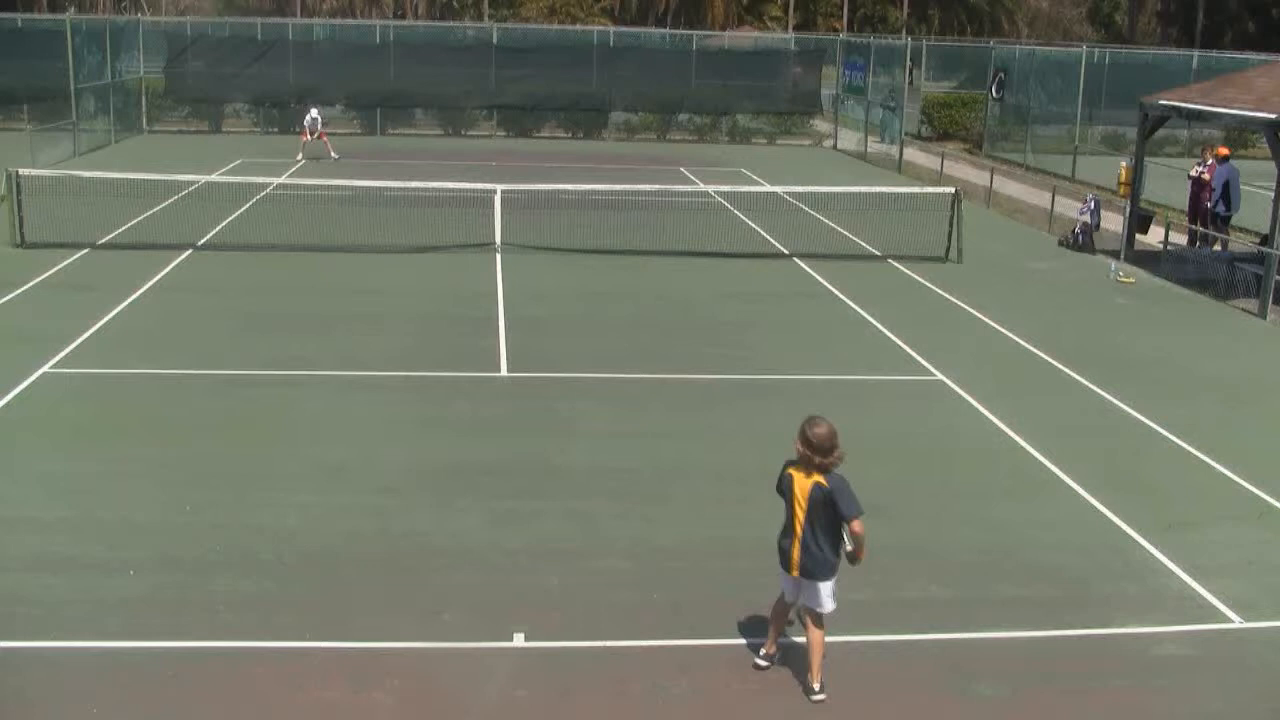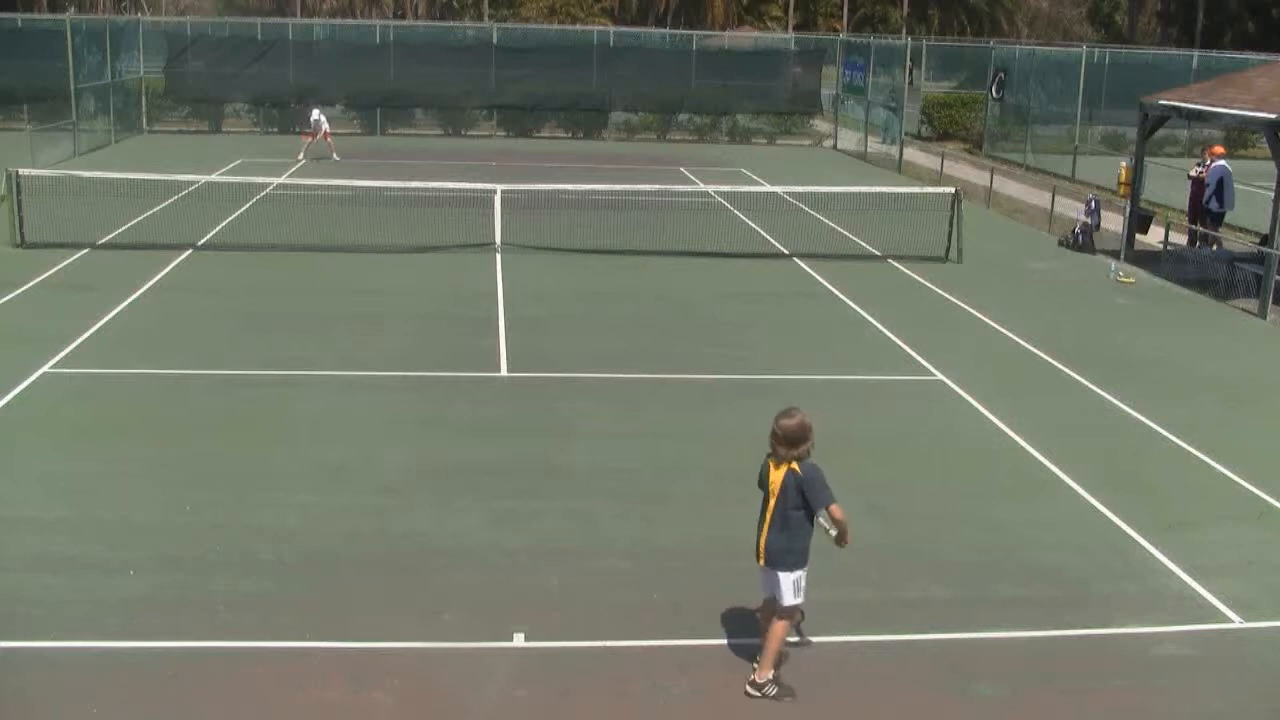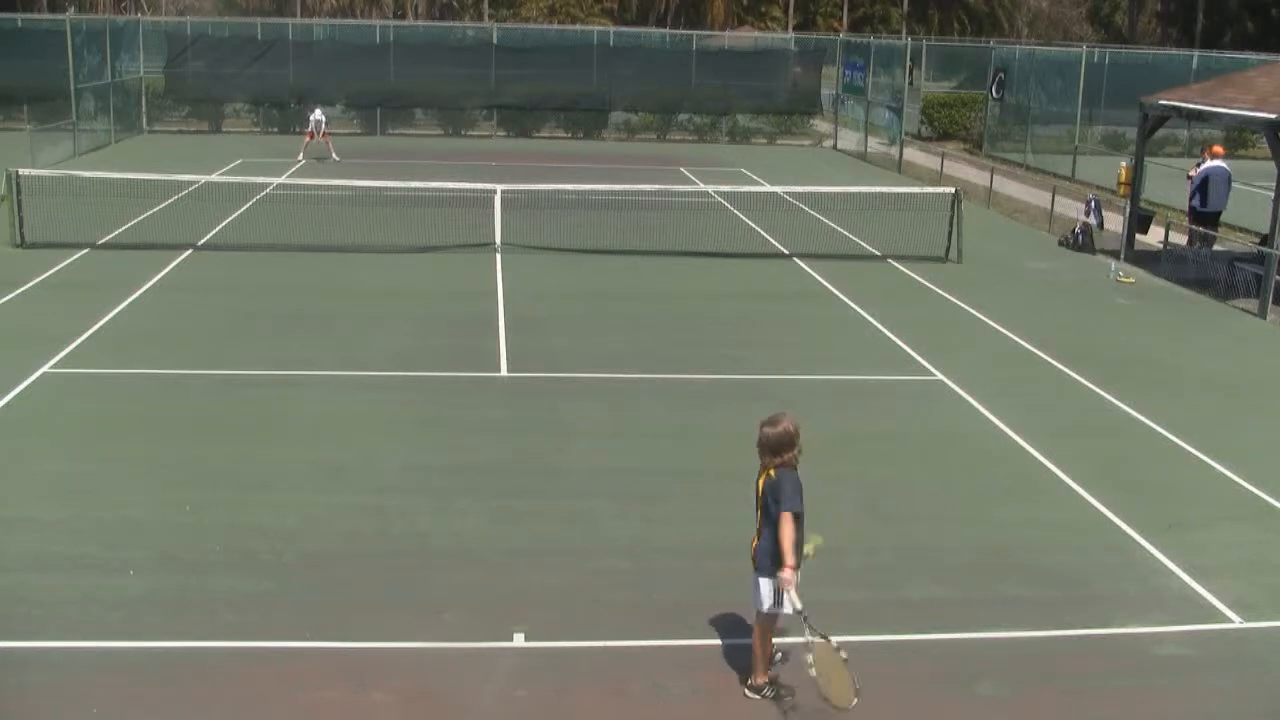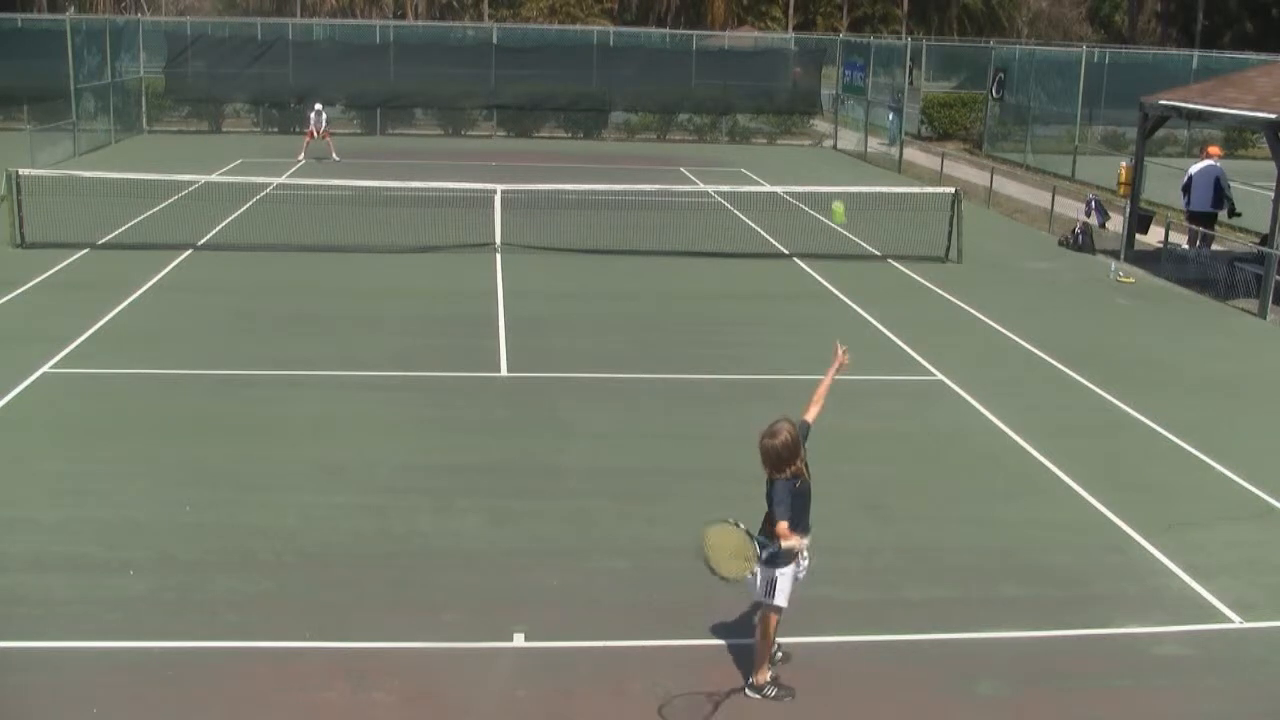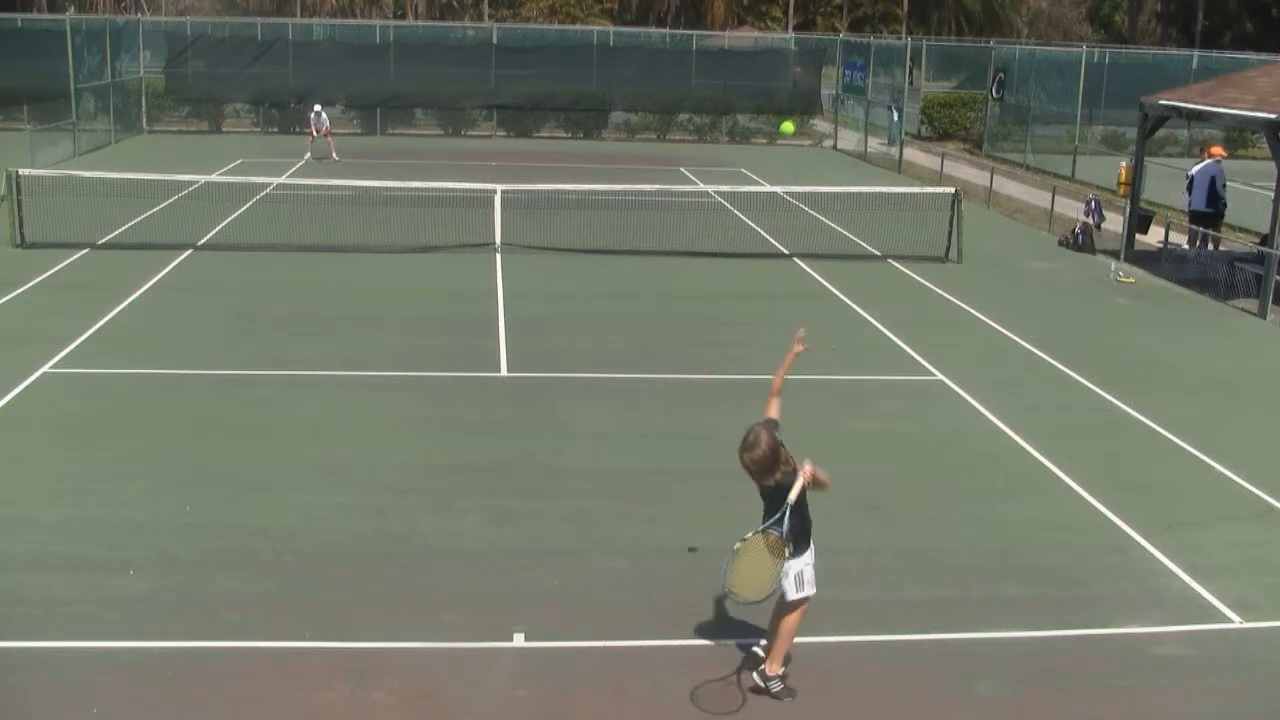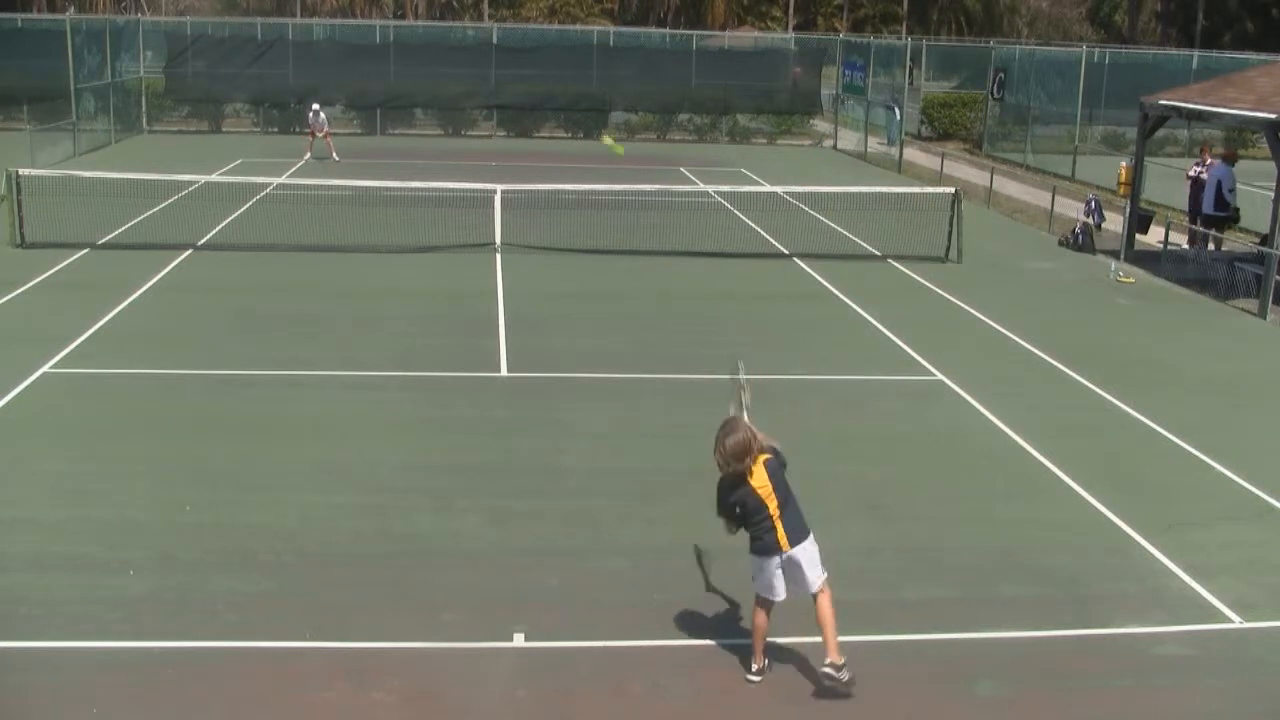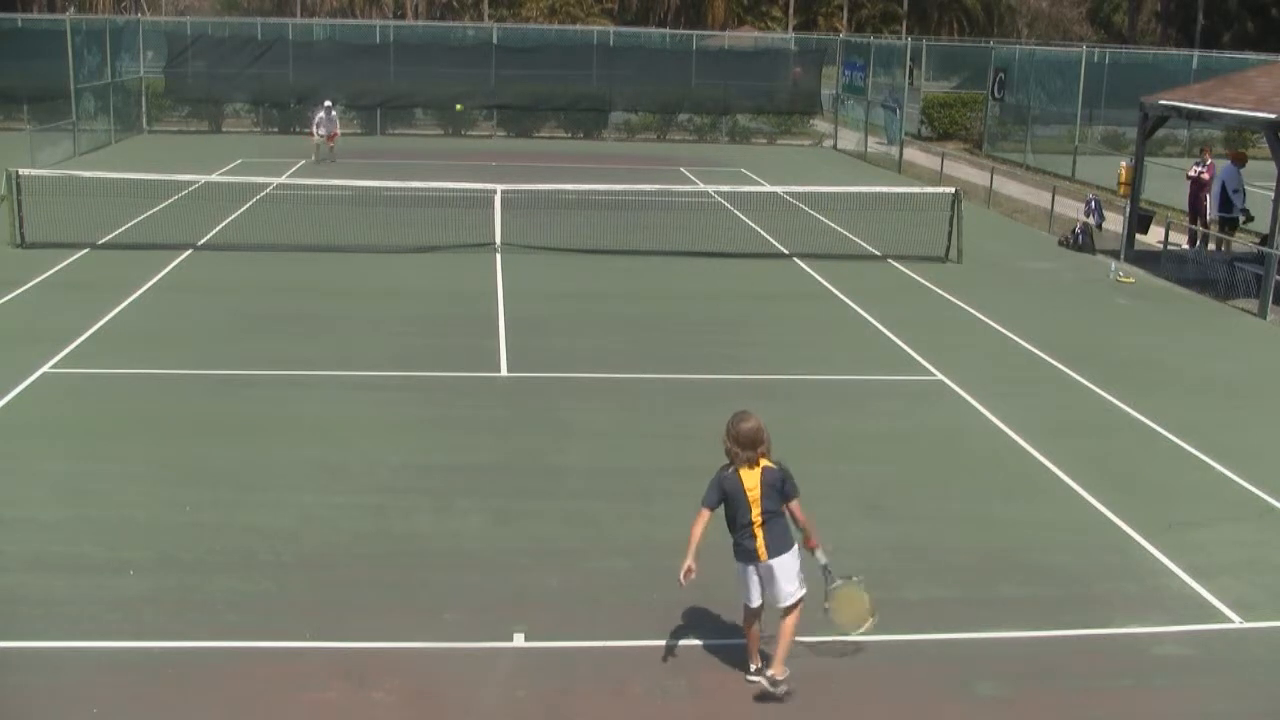
dt=0.4s
person 1, frame 1
left shoulder: (788, 471)
right shoulder: (835, 484)
right elbow: (857, 528)
right wrist: (858, 551)
left hip: (789, 556)
right hip: (819, 564)
left knee: (785, 600)
right knee: (815, 620)
left ankle: (768, 651)
right ankle: (815, 682)
person 1, frame 2
left shoulder: (770, 463)
right shoulder: (808, 472)
right elbow: (835, 513)
right wrist: (844, 534)
left hip: (767, 548)
right hip: (790, 555)
left knee: (771, 604)
right knee: (785, 613)
left ankle: (764, 655)
right ankle: (761, 677)
person 1, frame 3
left shoulder: (770, 474)
right shoulder: (787, 480)
right elbow: (786, 521)
right wrist: (789, 564)
left hip: (771, 557)
right hip: (774, 561)
left knee: (767, 615)
right knee: (768, 617)
left ankle: (766, 654)
right ankle: (758, 680)
person 1, frame 4
left shoulder: (793, 443)
right shoulder: (783, 485)
left elbow: (815, 405)
right elbow: (780, 528)
left wrist: (835, 367)
right wrist: (791, 541)
left hip: (790, 549)
right hip: (777, 554)
left knee: (775, 607)
right knee: (771, 610)
left ankle: (769, 650)
right ankle: (759, 679)
person 1, frame 5
left shoulder: (758, 460)
right shoulder: (784, 475)
left elbow: (774, 395)
right elbow: (825, 484)
left wrist: (791, 356)
right wrist: (809, 476)
right hip: (793, 546)
left knee: (791, 595)
right knee: (797, 606)
left ankle: (770, 644)
right ankle: (770, 670)
person 1, frame 6
left shoulder: (727, 485)
right shoulder: (772, 459)
left elbow: (731, 526)
right wrist: (754, 433)
left hip: (763, 550)
right hip: (798, 540)
left knee: (763, 601)
right knee: (822, 593)
left ankle: (756, 664)
right ankle: (834, 661)
person 1, frame 7
left shoulder: (724, 476)
right shoulder: (777, 471)
left elbow: (702, 517)
right elbow: (794, 510)
left wrist: (689, 557)
right wrist: (809, 536)
left hip: (745, 554)
right hip: (780, 550)
left knee: (752, 609)
right knee: (792, 606)
left ankle: (755, 665)
right ankle: (777, 671)
